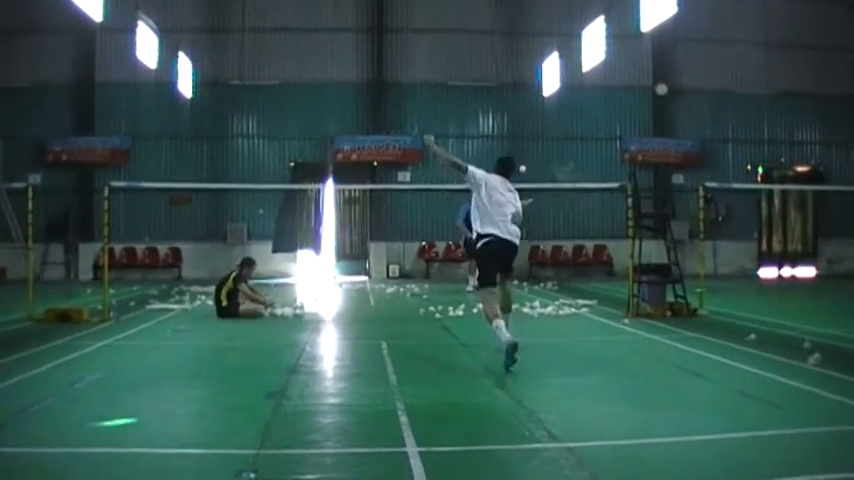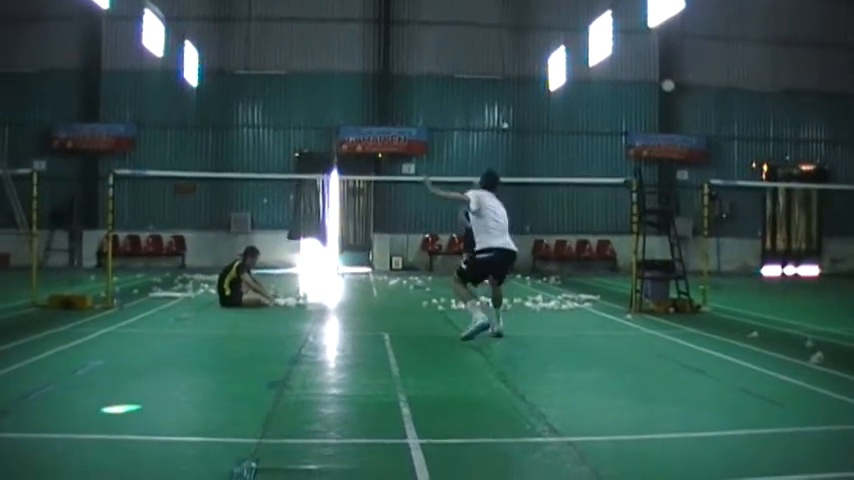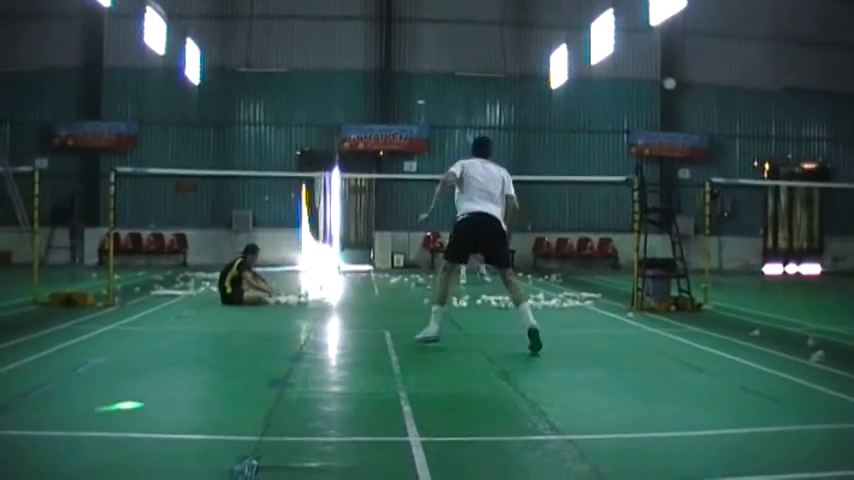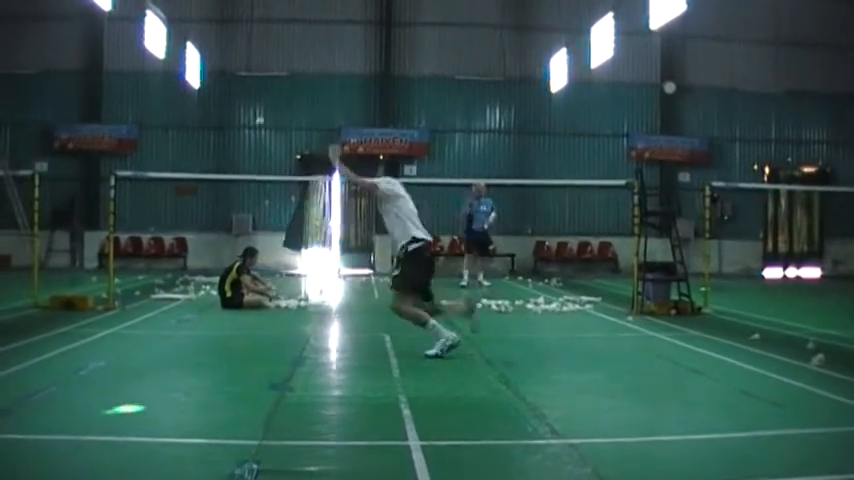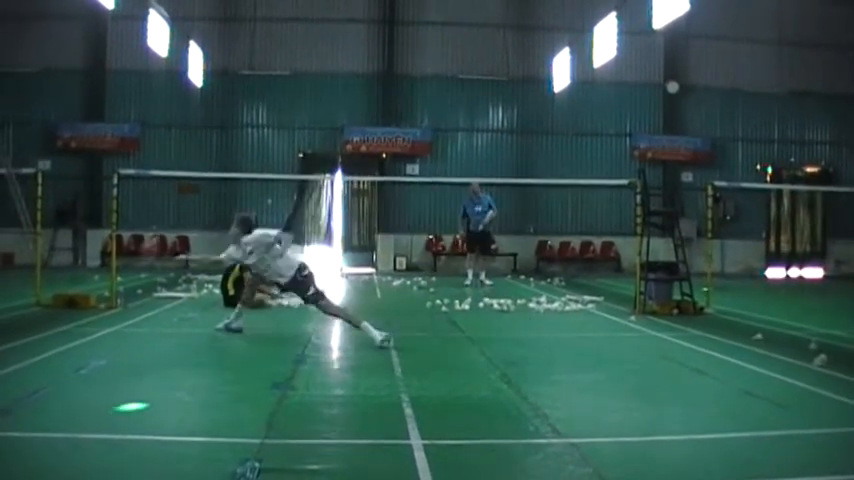
dt=0.4s
person 1, frame 1
left shoulder: (483, 178)
right shoulder: (514, 194)
left elbow: (455, 163)
left wrist: (432, 145)
left hip: (489, 239)
right hip: (511, 242)
left knee: (487, 295)
right knee: (503, 282)
left ankle: (507, 338)
right ankle: (505, 333)
person 1, frame 2
left shoulder: (478, 195)
right shoulder: (499, 205)
left elbow: (462, 199)
left wrist: (434, 190)
left hip: (489, 250)
right hip: (509, 251)
left knee: (459, 281)
right knee: (495, 283)
left ankle: (479, 317)
right ankle: (497, 325)
person 1, frame 3
left shoulder: (464, 164)
right shoulder: (501, 172)
left elbow: (446, 180)
right elbow: (513, 205)
left wrist: (430, 209)
right wrist: (505, 227)
left hip: (468, 220)
right hip: (494, 223)
left knee: (446, 272)
right knee: (508, 277)
left ankle: (433, 328)
right ankle: (530, 325)
person 1, frame 4
left shoulder: (388, 184)
right shoulder: (393, 191)
left elbow: (354, 179)
left wrist: (336, 159)
left hip: (413, 246)
right hip: (420, 246)
left knee: (398, 304)
right knee: (421, 307)
left ankle: (446, 336)
right ankle: (464, 307)
person 1, frame 5
left shoulder: (254, 239)
right shoulder: (236, 249)
left hip: (297, 275)
right hip: (287, 278)
left knee: (327, 307)
right knee: (252, 280)
left ankle: (375, 335)
right ankle: (235, 321)
